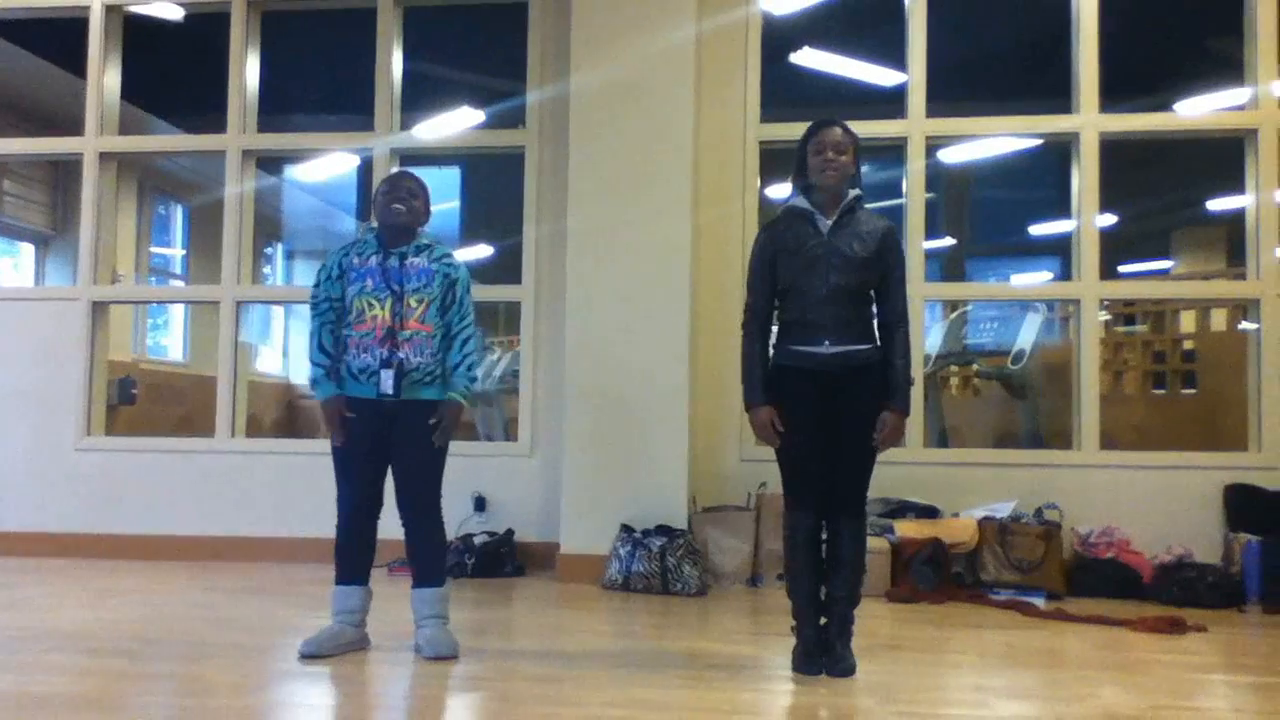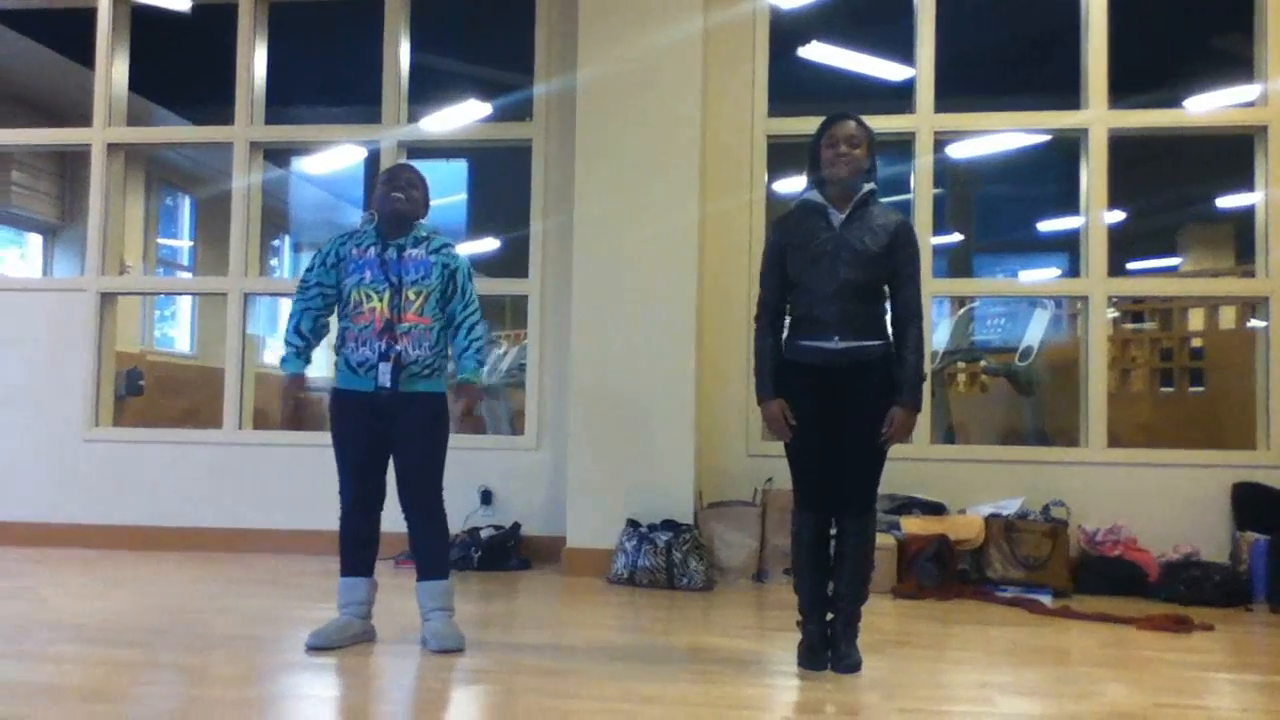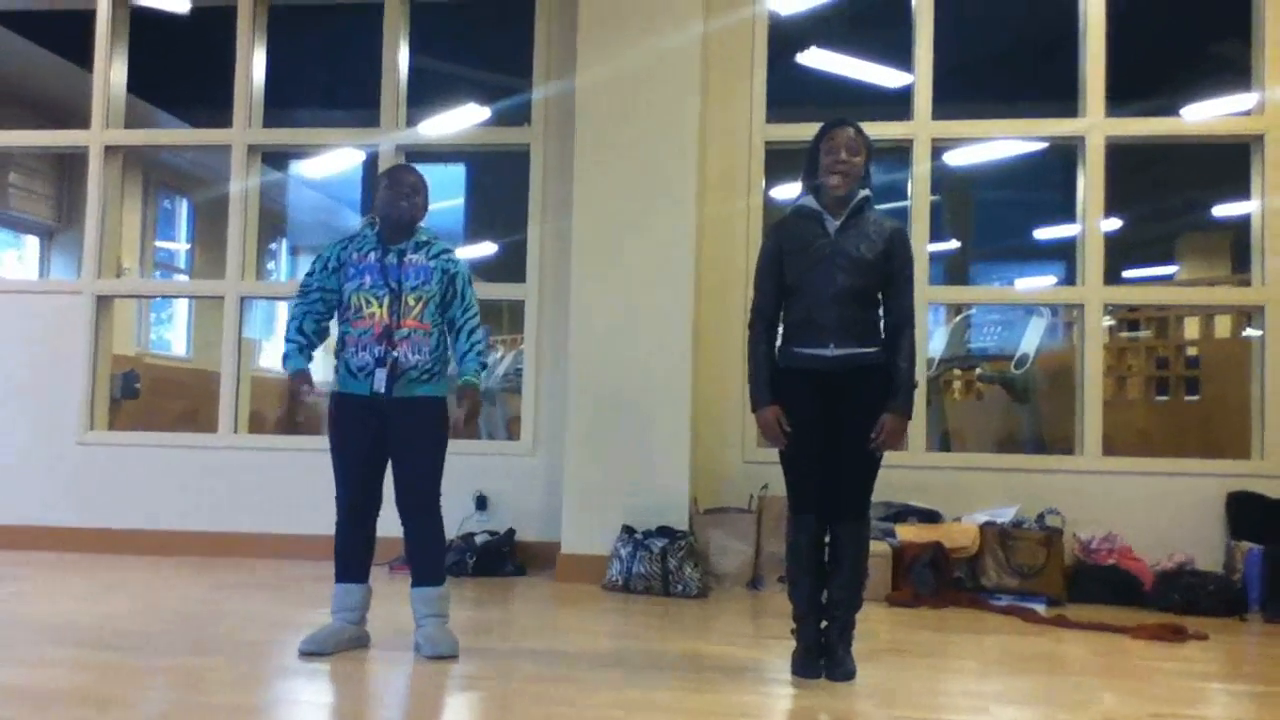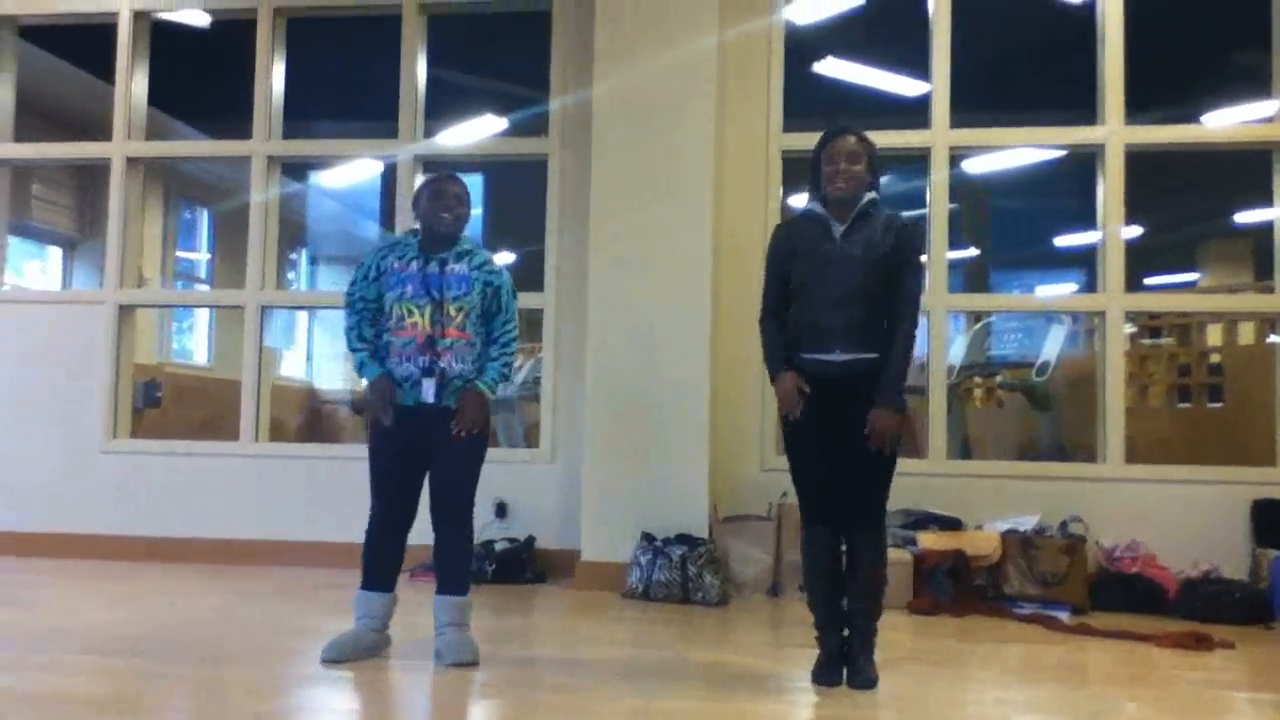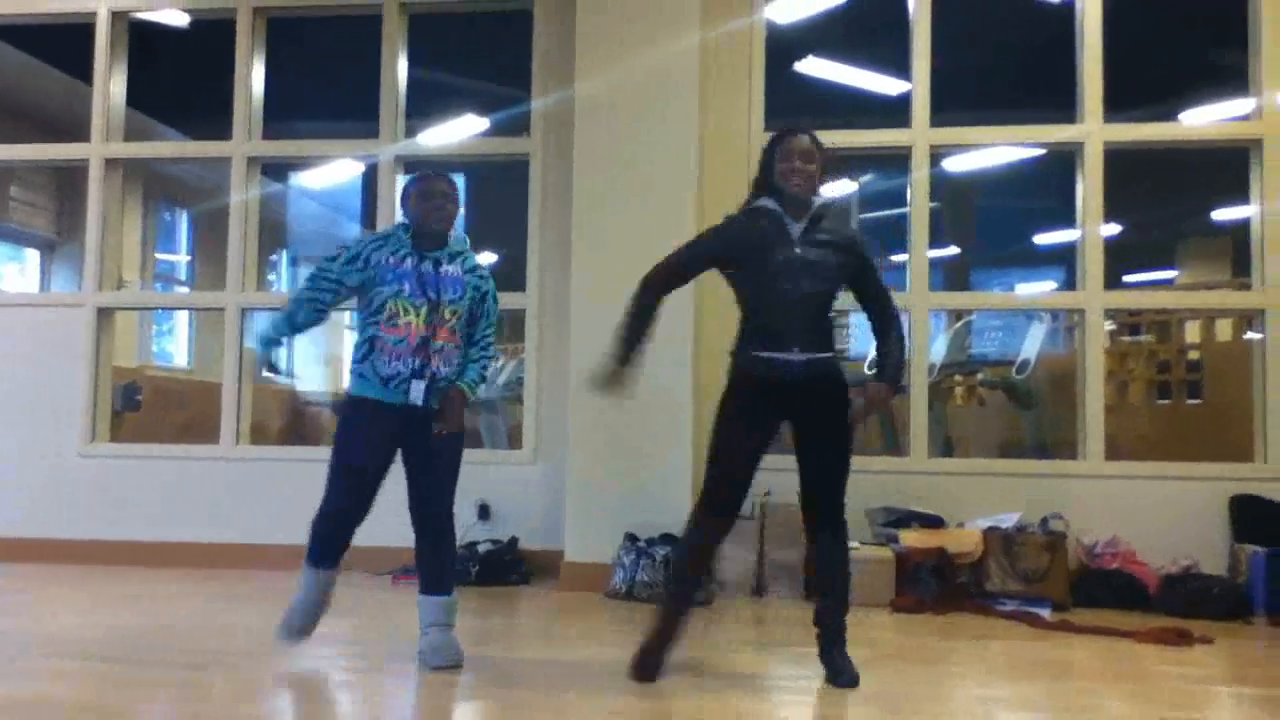
dt=0.4s
person 1, frame 1
left shoulder: (878, 232)
right shoulder: (777, 232)
left elbow: (895, 322)
right elbow: (756, 322)
left wrist: (897, 401)
right wrist: (756, 398)
left hip: (859, 381)
right hip: (796, 381)
left knee: (848, 509)
right knee: (803, 509)
left ankle: (840, 635)
right ankle: (807, 633)
person 1, frame 2
left shoulder: (892, 227)
right shoulder: (790, 225)
left elbow: (908, 317)
right elbow: (769, 315)
left wrist: (908, 397)
right wrist: (767, 391)
left hip: (867, 377)
right hip: (804, 376)
left knee: (856, 505)
right knee: (810, 504)
left ankle: (846, 631)
right ankle: (812, 629)
person 1, frame 3
left shoulder: (888, 234)
right shoulder: (785, 231)
left elbow: (901, 325)
right elbow: (763, 321)
left wrist: (900, 403)
right wrist: (763, 397)
left hip: (863, 383)
right hip: (800, 382)
left knee: (850, 512)
right knee: (806, 511)
left ankle: (840, 639)
right ankle: (806, 636)
person 1, frame 4
left shoulder: (896, 232)
right shoulder: (792, 234)
left elbow: (904, 322)
right elbow: (774, 316)
left wrist: (890, 399)
right wrist: (781, 372)
left hip: (868, 389)
right hip: (809, 388)
left knee: (864, 519)
right knee: (818, 519)
left ankle: (861, 646)
right ankle: (830, 644)
person 1, frame 5
left shoulder: (842, 241)
right shoulder: (741, 232)
left elbow: (884, 314)
right elbow: (657, 281)
left wrist: (889, 374)
right wrist: (624, 356)
left hip: (819, 388)
right hip: (754, 381)
left knee: (826, 517)
right knee: (717, 506)
left ankle: (833, 645)
right ankle: (664, 631)
person 2, frame 1
left shoulder: (445, 266)
right shoulder: (345, 260)
left elbow: (463, 333)
right elbow: (324, 325)
left wrist: (457, 395)
right wrist: (327, 391)
left hip: (422, 405)
right hip: (359, 404)
left knee: (422, 510)
right knee: (355, 509)
left ankle: (432, 622)
right ankle: (349, 621)
person 2, frame 2
left shoulder: (444, 256)
right shoulder: (342, 250)
left elbow: (466, 318)
right elbow: (310, 306)
left wrist: (469, 375)
right wrist: (294, 363)
left hip: (421, 396)
right hip: (356, 395)
left knee: (424, 502)
right knee: (358, 502)
left ankle: (438, 615)
right ankle: (354, 613)
person 2, frame 3
left shoulder: (444, 261)
right shoulder: (342, 254)
left elbow: (466, 324)
right elbow: (310, 311)
left wrist: (470, 378)
right wrist: (297, 363)
left hip: (421, 401)
right hip: (354, 400)
left knee: (420, 507)
right knee: (354, 507)
left ankle: (431, 621)
right ankle: (348, 619)
person 2, frame 4
left shoulder: (487, 271)
right shoulder: (385, 261)
left elbow: (505, 337)
right elbow: (358, 321)
left wrist: (482, 389)
right wrist: (373, 375)
left hip: (460, 410)
right hip: (397, 408)
left knee: (453, 517)
right knee: (388, 514)
left ankle: (452, 627)
right ankle: (371, 626)
person 2, frame 5
left shoulder: (473, 273)
right shoulder: (372, 253)
left elbow: (483, 340)
right elbow: (319, 291)
left wrist: (462, 389)
right wrist: (273, 336)
left hip: (437, 410)
right hip: (373, 401)
left knee: (433, 516)
right knee: (345, 502)
left ankle: (437, 629)
right ankle: (314, 588)
